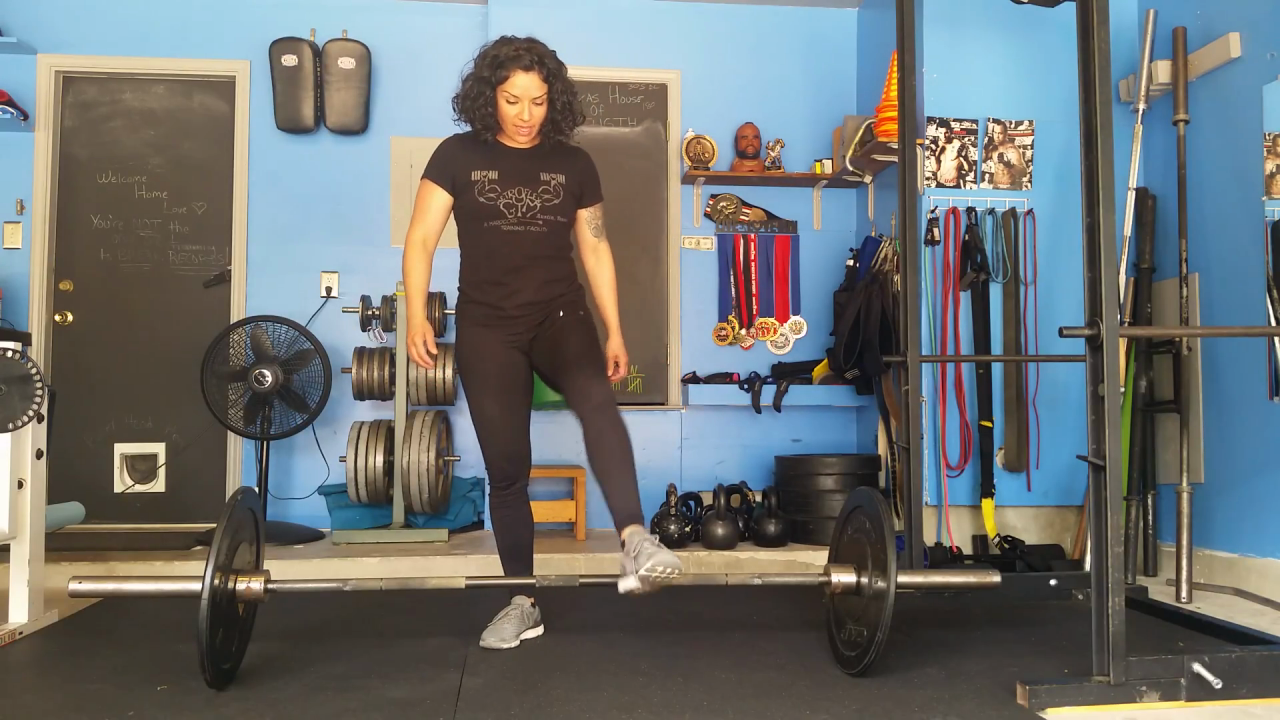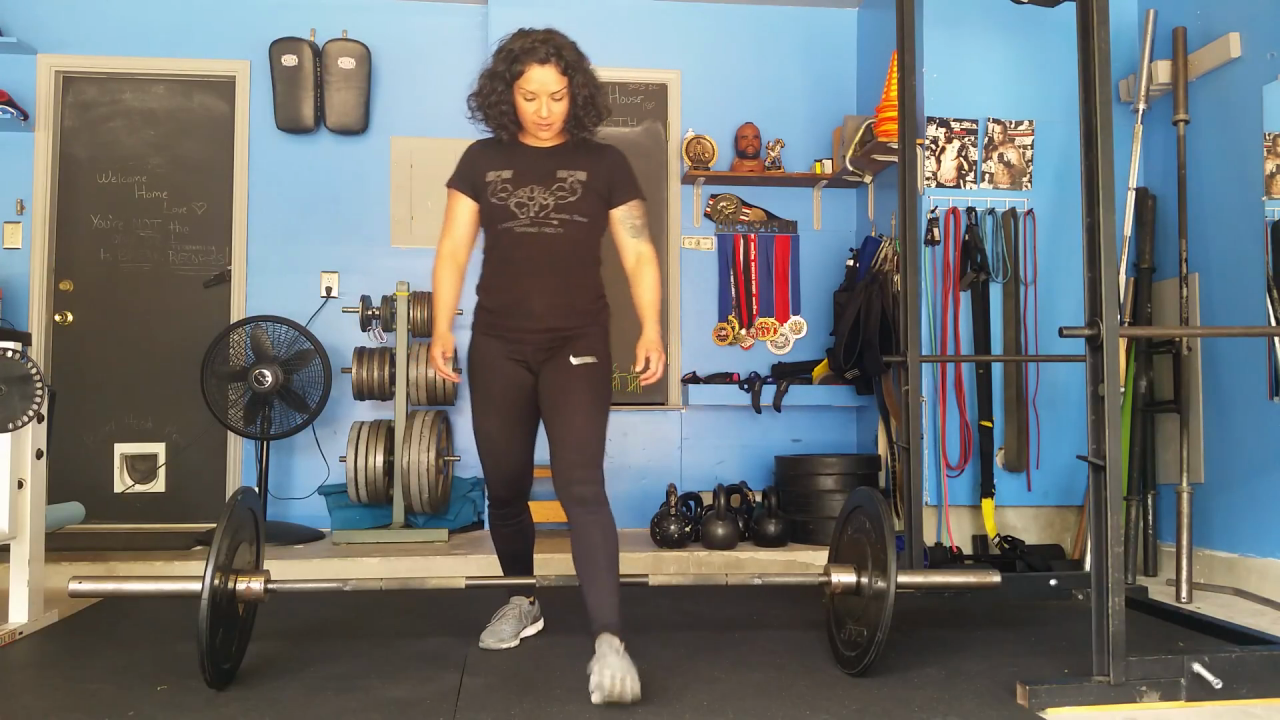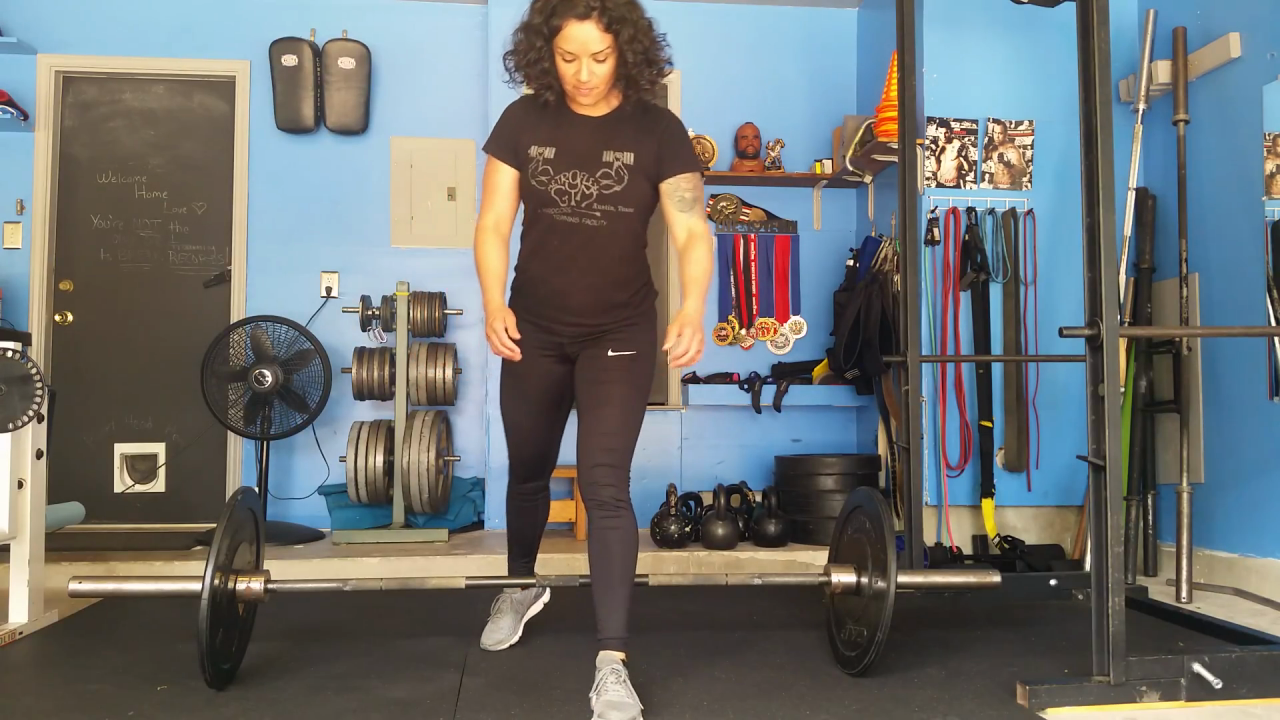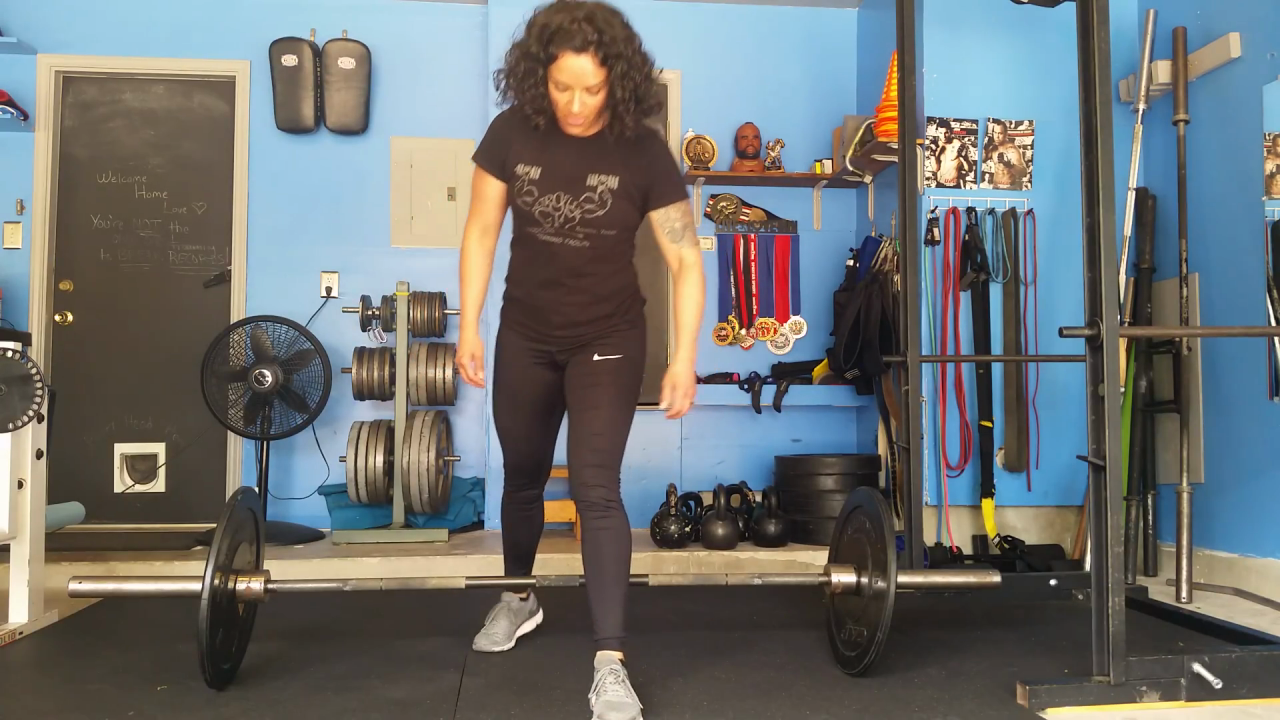
dt=0.4s
person 1, frame 1
left shoulder: (573, 163)
right shoulder: (458, 155)
left elbow: (595, 250)
right elbow: (420, 239)
left wrist: (615, 332)
right wrist: (416, 316)
left hip: (558, 315)
right hip: (486, 327)
left knee: (595, 398)
right knee: (507, 468)
left ankle: (636, 541)
right ankle: (523, 602)
person 1, frame 2
left shoulder: (604, 163)
right shoulder: (482, 161)
left elbow: (638, 253)
right elbow: (453, 251)
left wrist: (651, 330)
right wrist: (442, 329)
left hip: (577, 344)
right hip: (499, 346)
left knee: (580, 485)
right knee: (505, 487)
left ankle: (609, 644)
right ankle: (523, 600)
person 1, frame 3
left shoulder: (658, 130)
right shoulder: (522, 122)
left elbow: (691, 231)
right elbow: (494, 222)
left wrist: (692, 307)
right wrist: (495, 303)
left hip: (621, 334)
right hip: (537, 329)
left knee: (605, 486)
right knee: (528, 470)
left ankle: (611, 663)
right ankle: (522, 584)
person 1, frame 4
left shoulder: (643, 153)
right shoulder: (512, 133)
left elbow: (686, 260)
right elbow: (481, 231)
left wrist: (684, 358)
right wrist: (468, 325)
left hip: (608, 340)
right hip: (524, 335)
left knee: (594, 487)
right knee: (523, 476)
right ankle: (518, 598)
